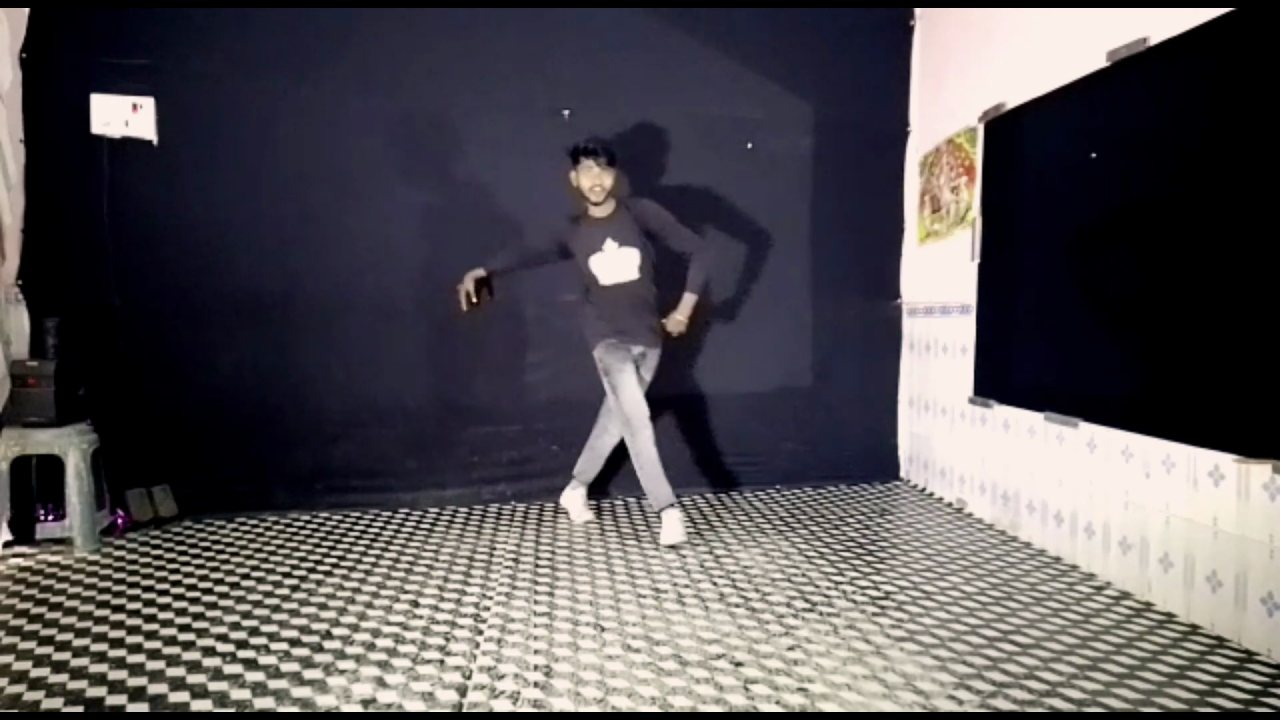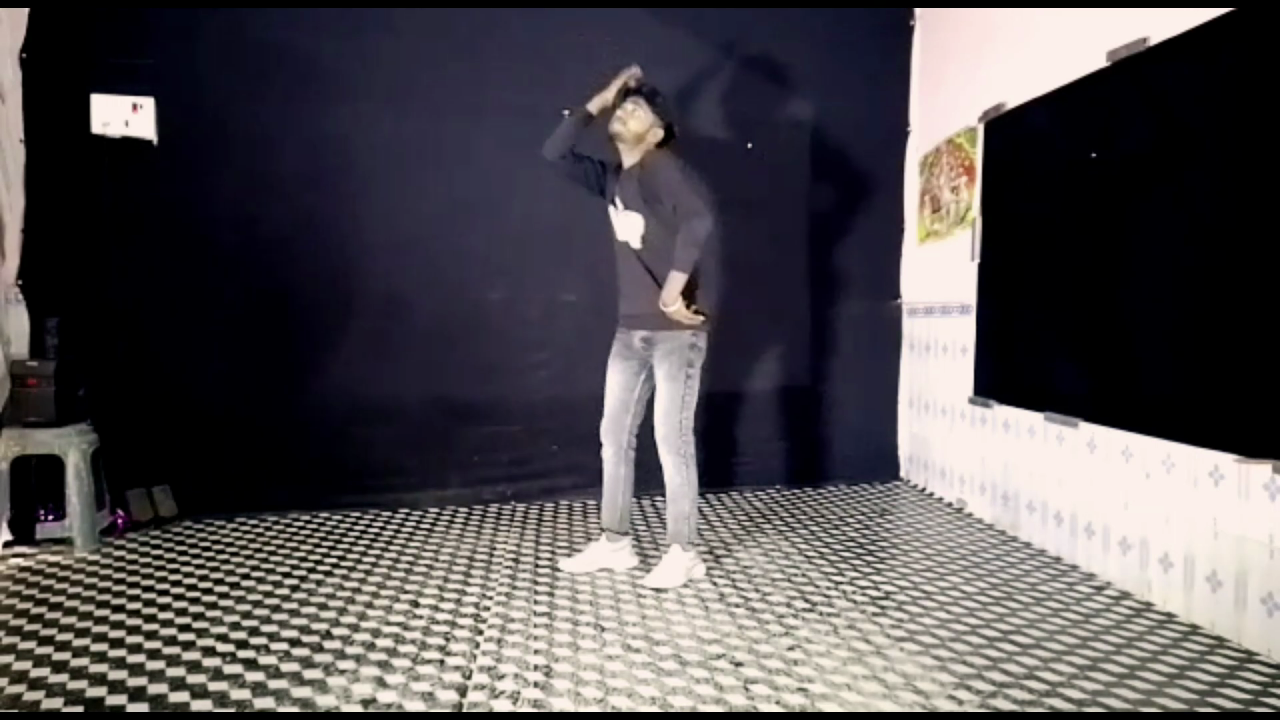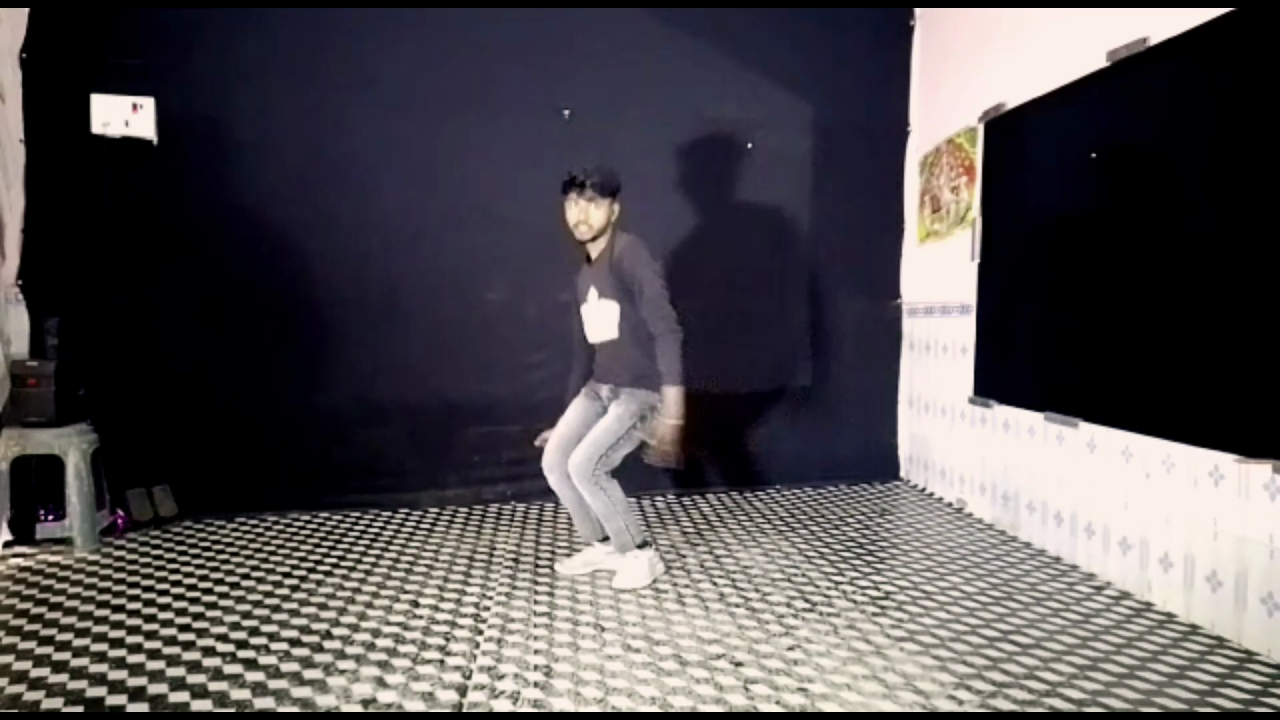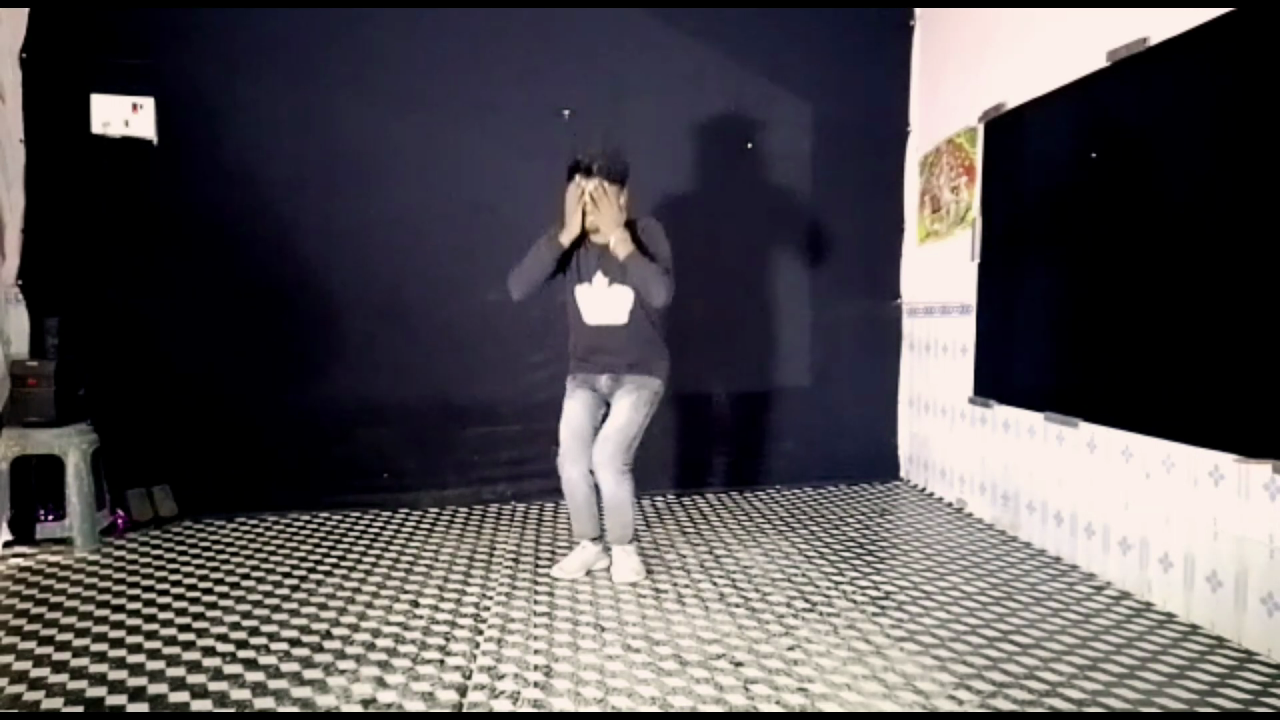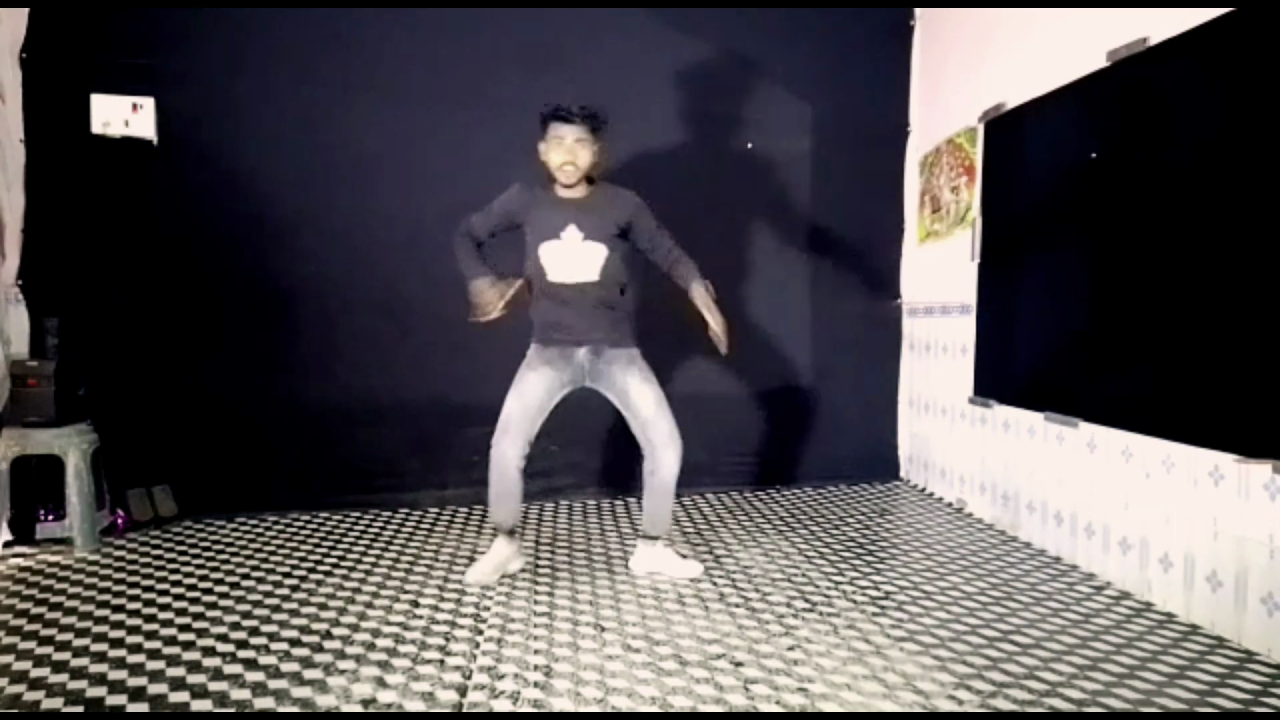
dt=1s
person 1, frame 1
left shoulder: (641, 212)
right shoulder: (572, 233)
left elbow: (696, 250)
right elbow: (528, 256)
left wrist: (686, 306)
right wrist: (481, 272)
left hip: (649, 337)
right hip: (609, 340)
left knee: (616, 419)
right knee: (638, 422)
left ankle: (576, 488)
right ankle: (668, 510)
person 1, frame 2
left shoulder: (661, 170)
right shoulder: (611, 176)
left elbow: (699, 219)
right elbow: (555, 153)
left wrist: (674, 288)
right wrist: (597, 103)
left hip: (676, 332)
right hip: (633, 330)
left knee: (671, 440)
right knee: (614, 434)
left ankle: (684, 552)
right ankle: (615, 542)
person 1, frame 3
left shoulder: (631, 254)
right shoulder: (584, 271)
left elbow: (664, 328)
left wrist: (670, 409)
right wrist: (564, 420)
left hip: (642, 390)
right hip: (599, 387)
left knee: (583, 466)
right knee: (554, 462)
left ankle: (640, 553)
right ankle: (601, 546)
person 1, frame 4
left shoulder: (646, 232)
right shoulder: (566, 239)
left elbow: (661, 295)
right elbow: (518, 288)
left wrist: (617, 235)
right wrist: (568, 232)
left hip: (640, 373)
right hip: (585, 373)
left knee: (607, 457)
right knee: (571, 459)
left ankle: (623, 546)
right ankle: (590, 545)
person 1, frame 5
left shoulder: (622, 203)
right shoulder: (525, 199)
left elbow: (669, 254)
right elbow: (467, 234)
left wrist: (701, 294)
right wrist: (482, 284)
left hip: (616, 350)
right hip: (552, 349)
left knee: (666, 443)
right knee: (507, 444)
left ankle: (651, 548)
right ankle: (505, 543)
